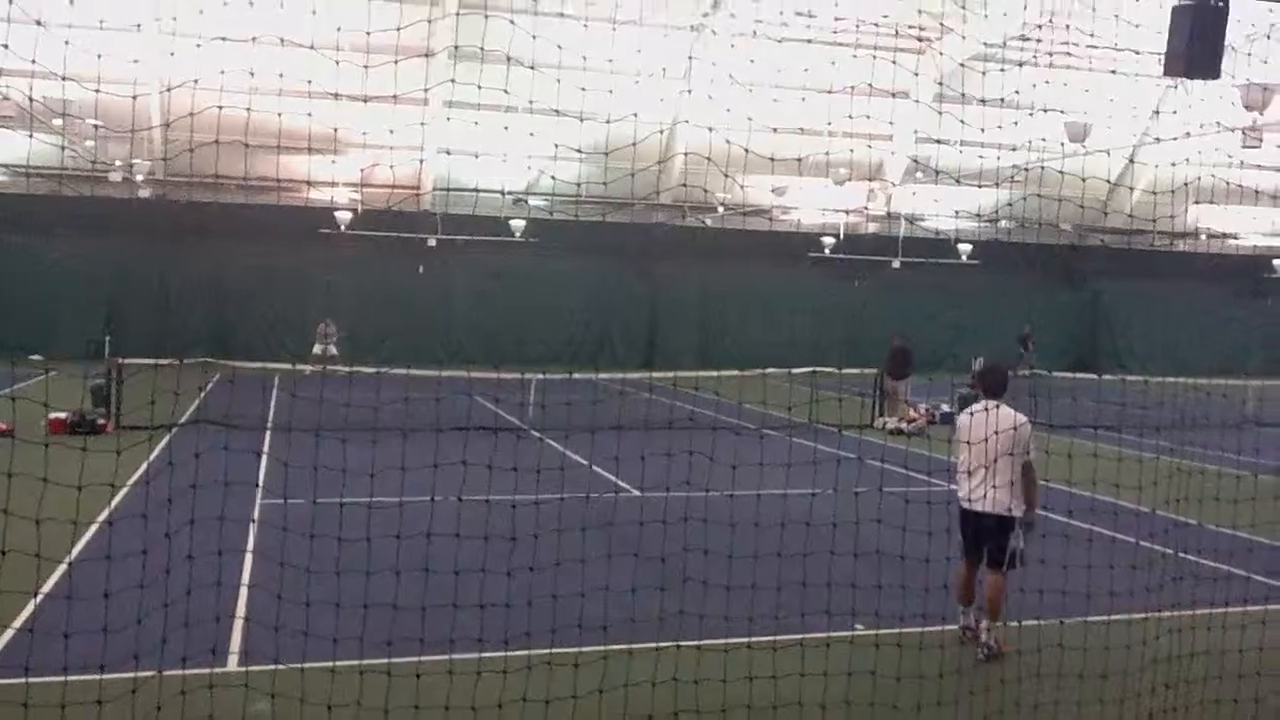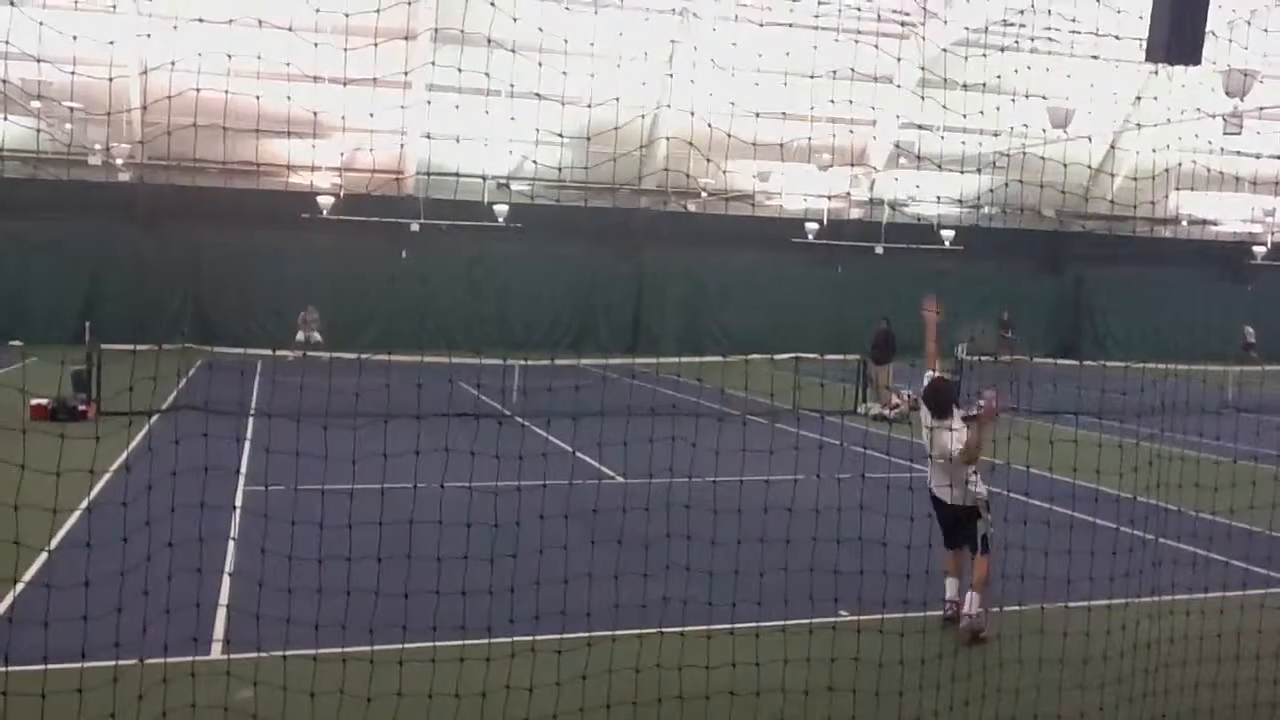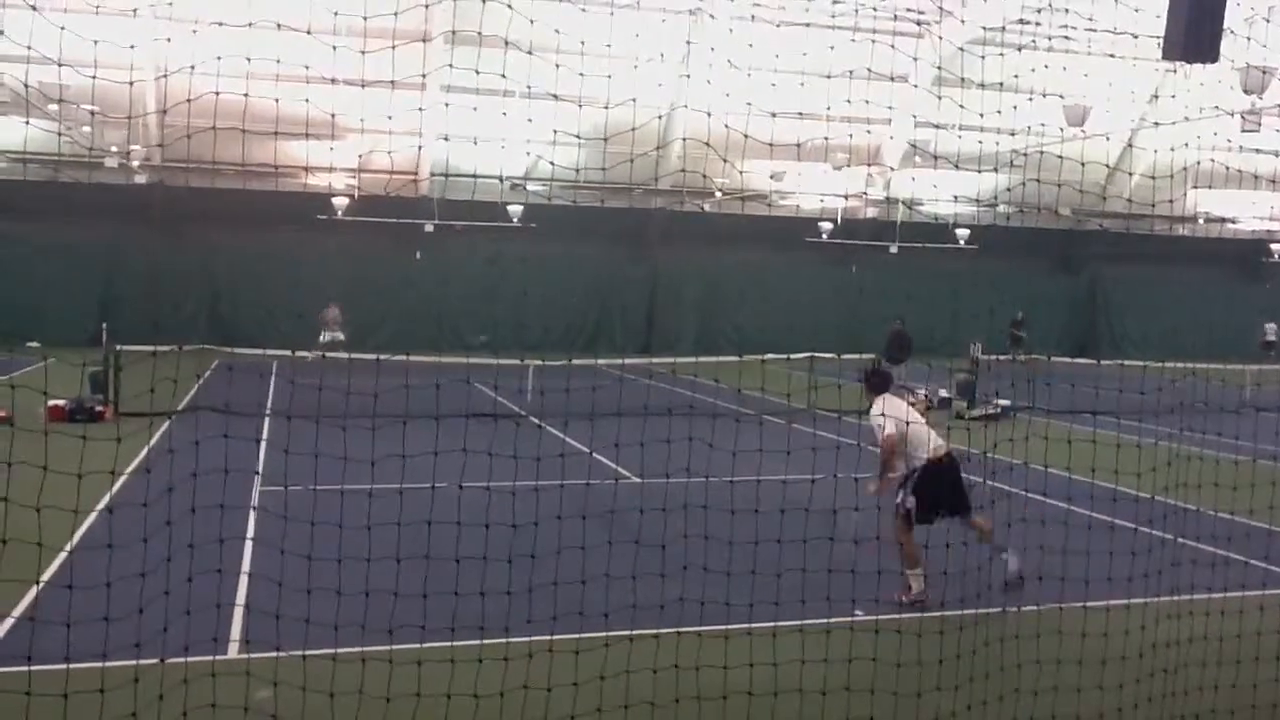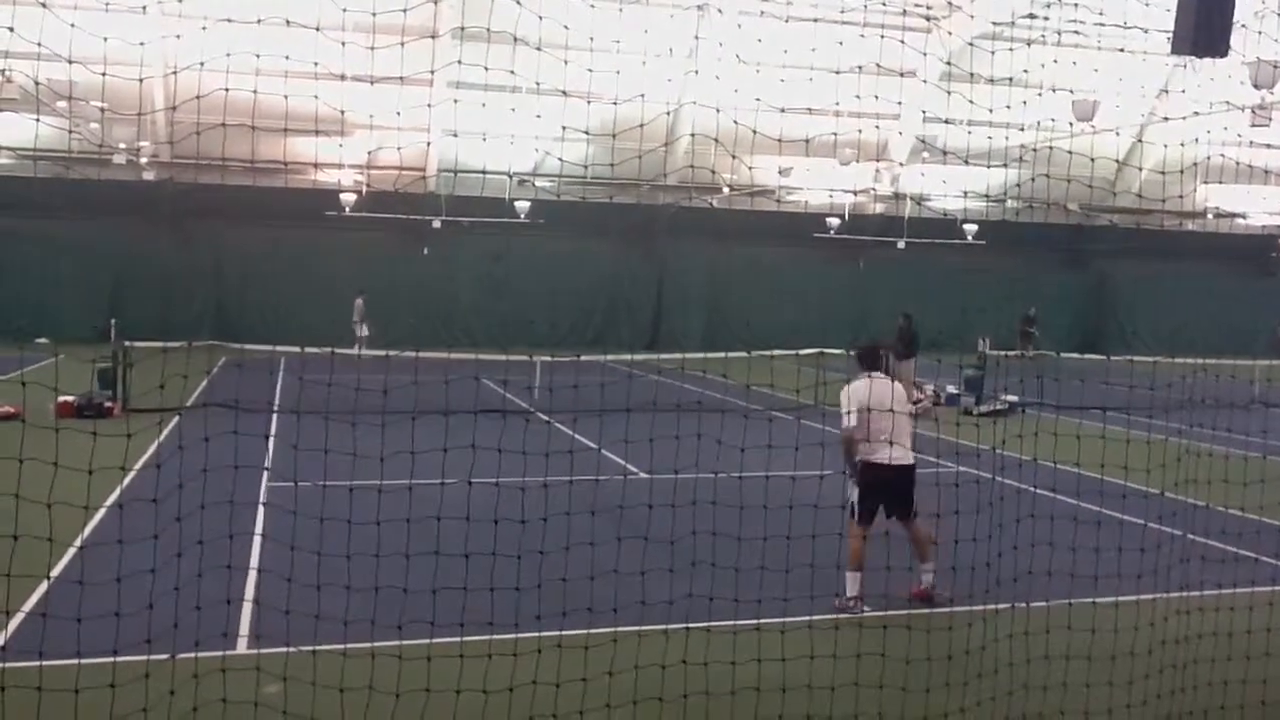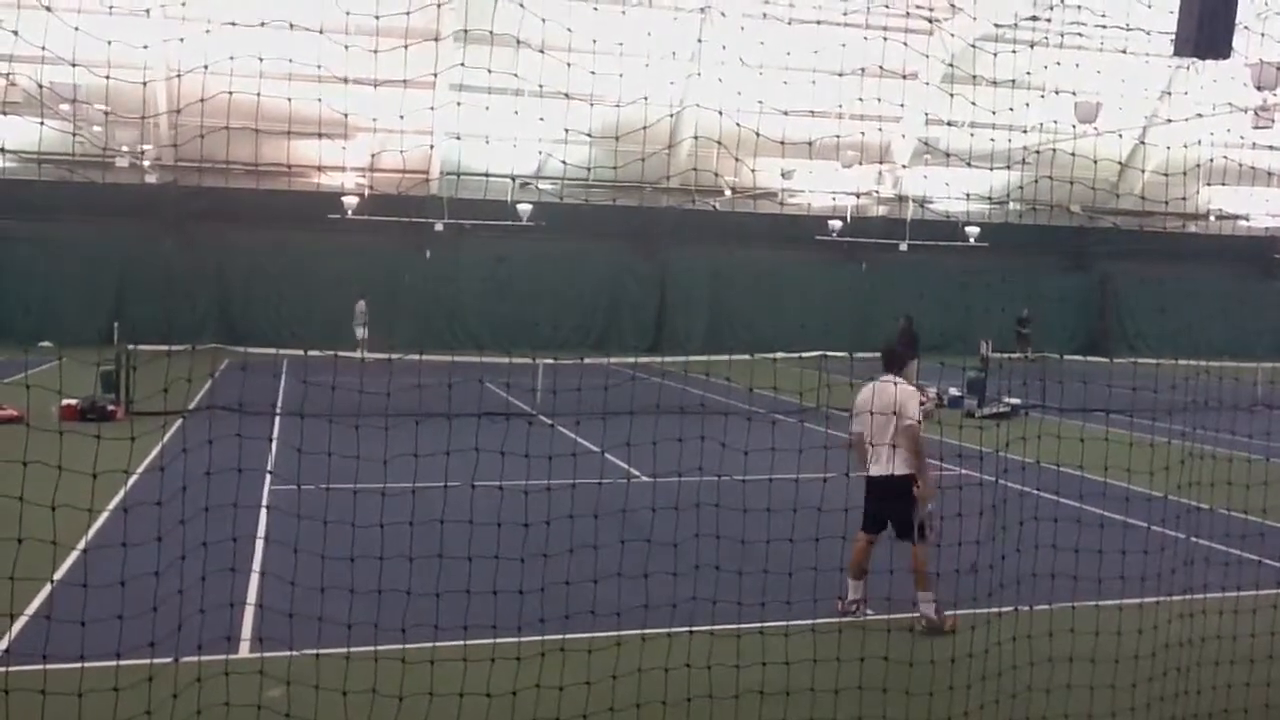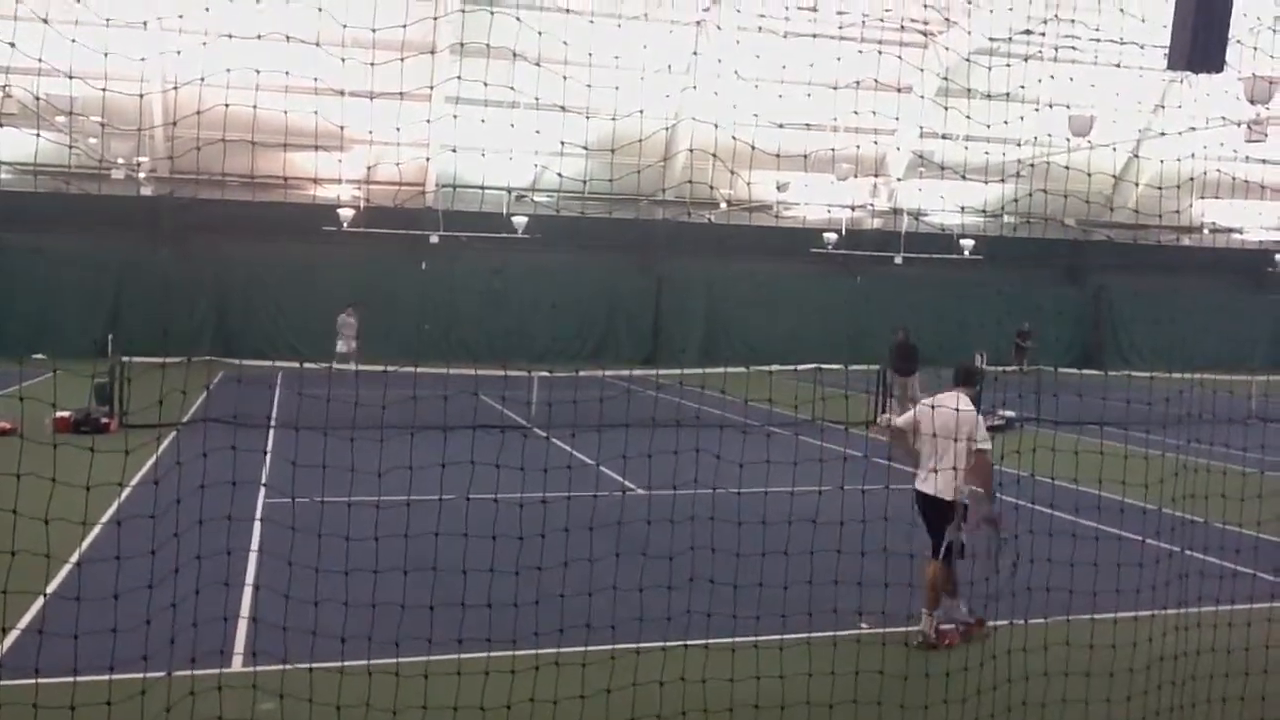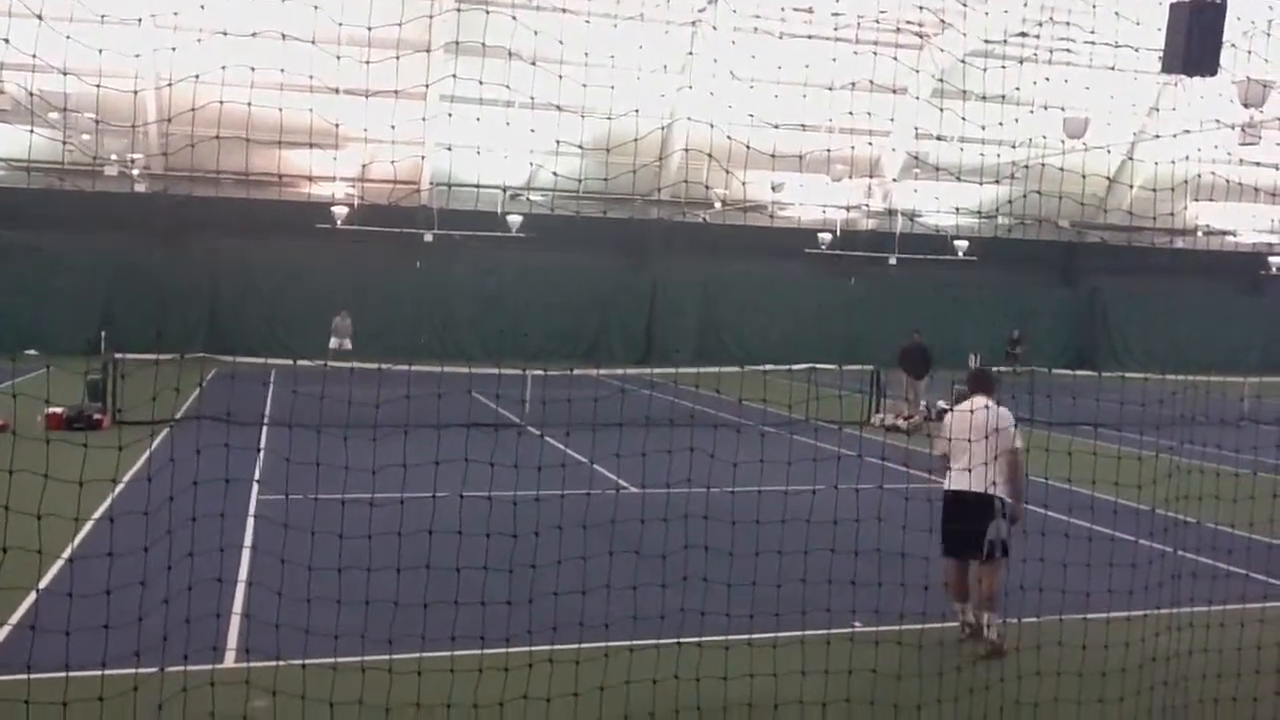
dt=0.7s
person 1, frame 1
left shoulder: (963, 419)
right shoulder: (1019, 422)
right elbow: (1028, 471)
right wrist: (1030, 508)
left hip: (968, 504)
right hip: (1003, 507)
left knee: (968, 565)
right knee: (997, 572)
left ankle: (967, 623)
right ankle: (987, 638)
person 1, frame 2
left shoulder: (927, 407)
right shoulder: (952, 433)
left elbow: (932, 361)
right elbow: (968, 458)
left wrist: (930, 320)
right wrist: (982, 423)
left hip: (940, 494)
right hip: (967, 499)
left knee: (954, 549)
right knee: (980, 556)
left ankle: (951, 604)
right ankle: (971, 616)
person 1, frame 3
left shoulder: (877, 411)
right shoulder: (897, 403)
left elbow: (891, 444)
left wrist: (882, 477)
right wrist: (894, 477)
left hip: (927, 471)
right hip: (945, 461)
left knee: (902, 528)
right knee: (969, 517)
left ankle: (916, 590)
right ankle: (1009, 560)
person 1, frame 4
left shoulder: (853, 389)
right shoulder: (898, 387)
left elbow: (849, 434)
left wrist: (850, 463)
left hip: (871, 466)
right hip: (905, 465)
left knee: (858, 529)
right knee: (911, 523)
left ankle: (852, 597)
right ankle: (928, 583)
person 1, frame 5
left shoulder: (865, 393)
right shoulder: (907, 392)
left elbow: (857, 440)
right elbow: (912, 439)
right wrist: (923, 478)
left hip: (876, 476)
right hip: (903, 477)
left knee: (866, 537)
right knee: (918, 542)
left ankle: (853, 599)
right ankle: (928, 612)
person 1, frame 6
left shoulder: (926, 405)
right shoulder: (971, 414)
left elbow: (894, 429)
right elbow: (982, 464)
right wrist: (989, 502)
left hip: (924, 490)
right hip: (951, 495)
left knee: (942, 557)
right knee: (941, 561)
left ankle: (963, 617)
right ankle: (927, 630)
person 1, frame 7
left shoulder: (952, 416)
right shoulder: (1004, 416)
right elbow: (1016, 464)
right wrist: (1018, 502)
left hip: (954, 493)
right hip: (988, 496)
left knee: (957, 560)
right knee: (989, 565)
left ankle: (967, 621)
right ankle: (991, 634)
